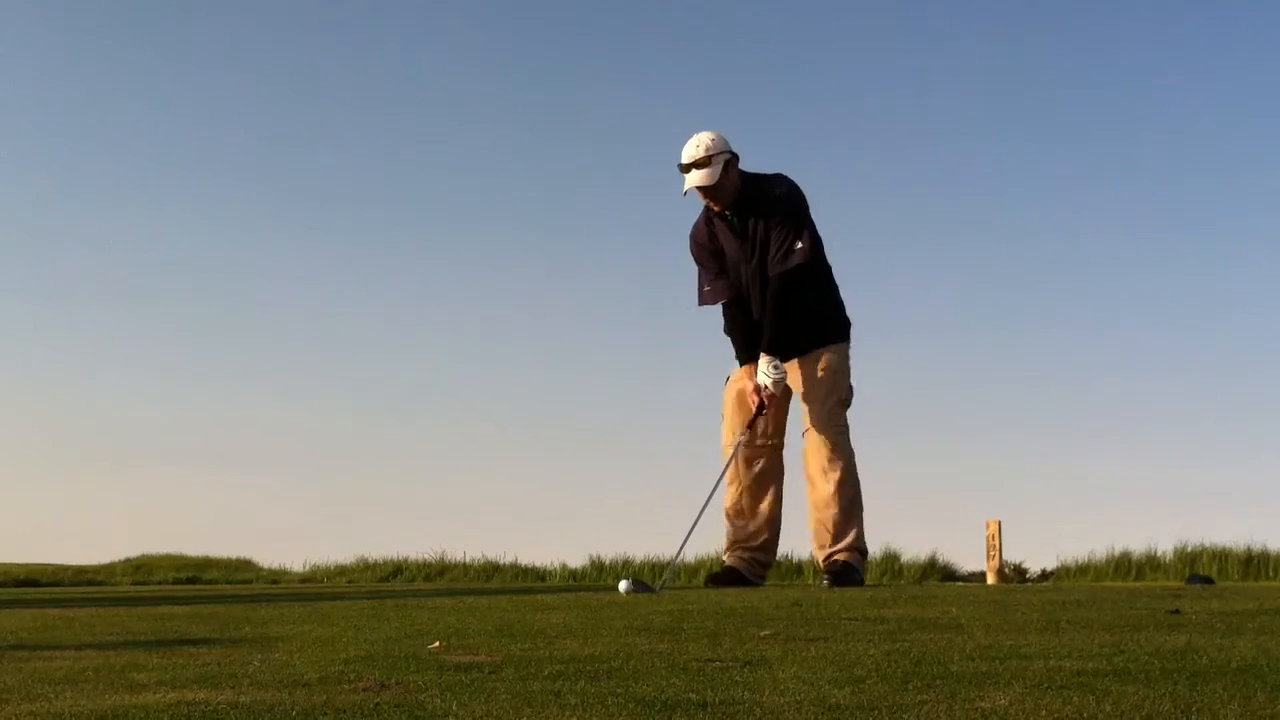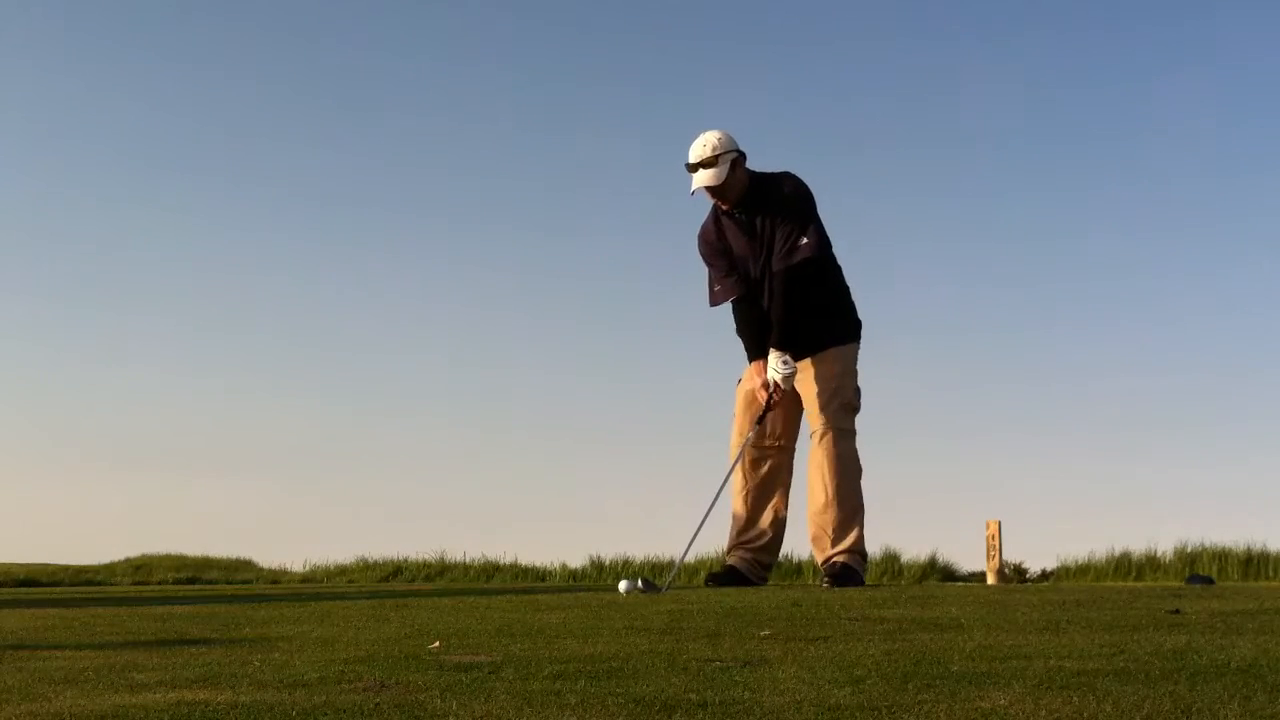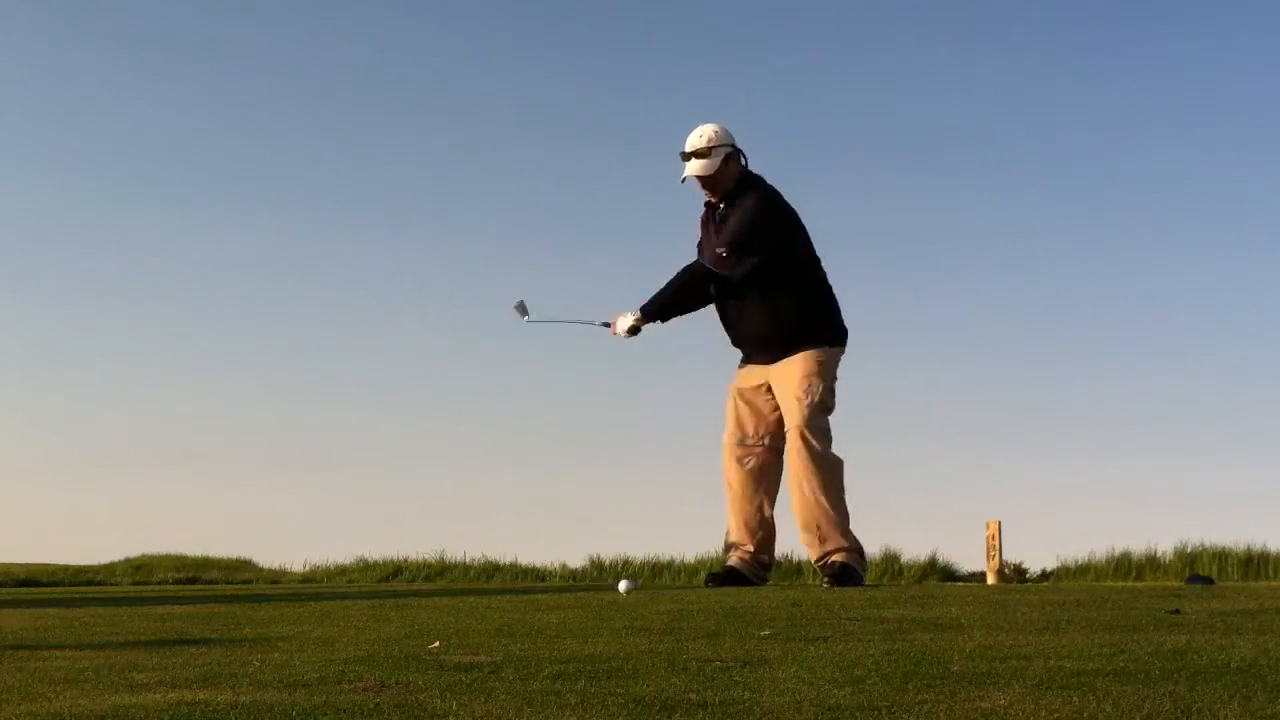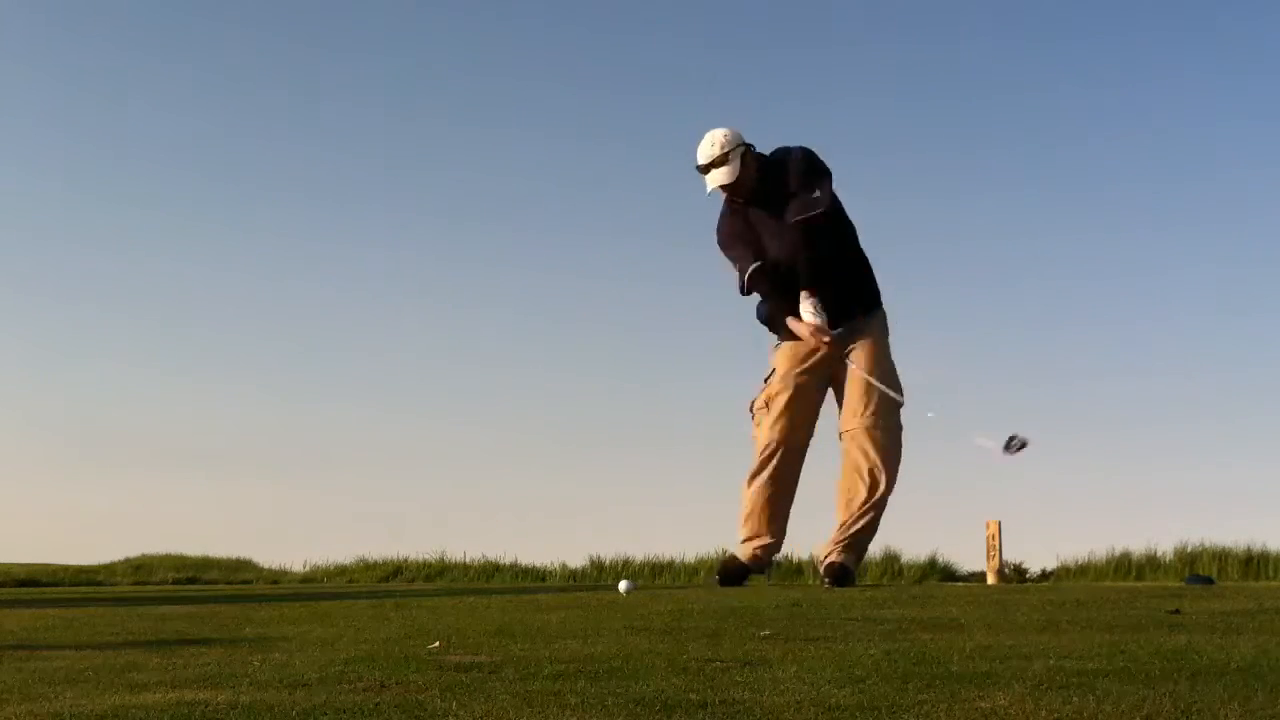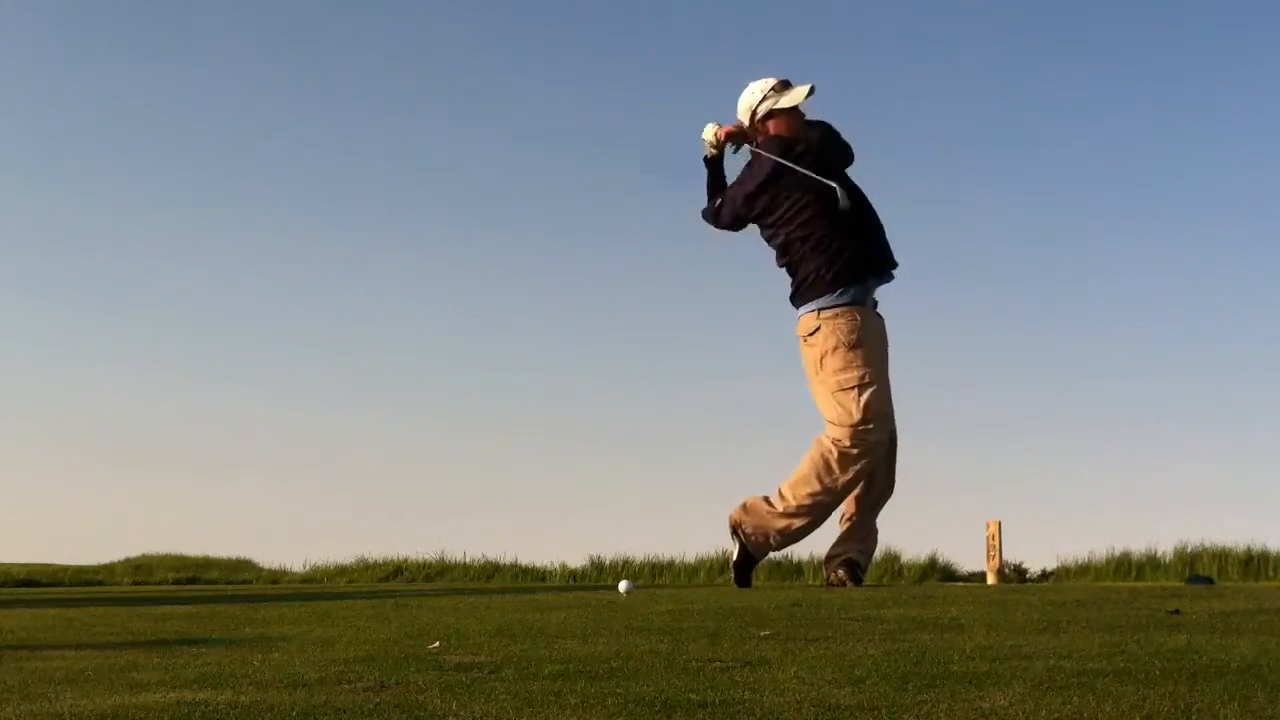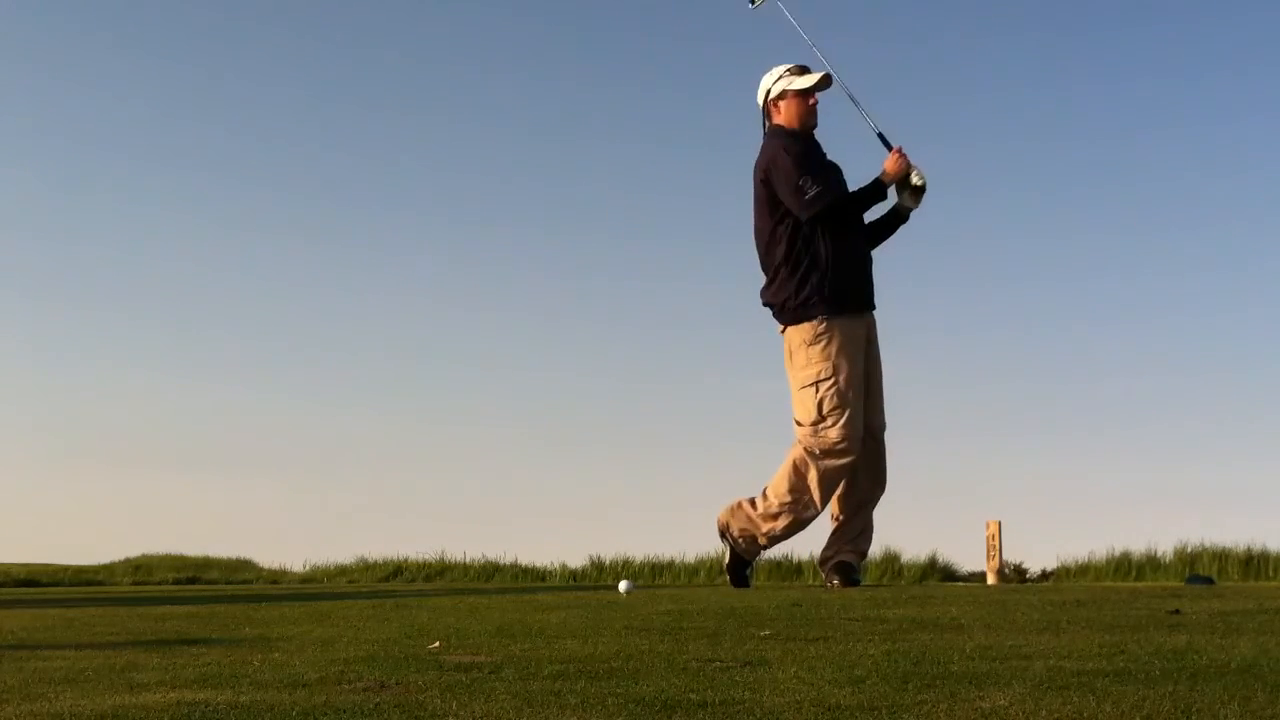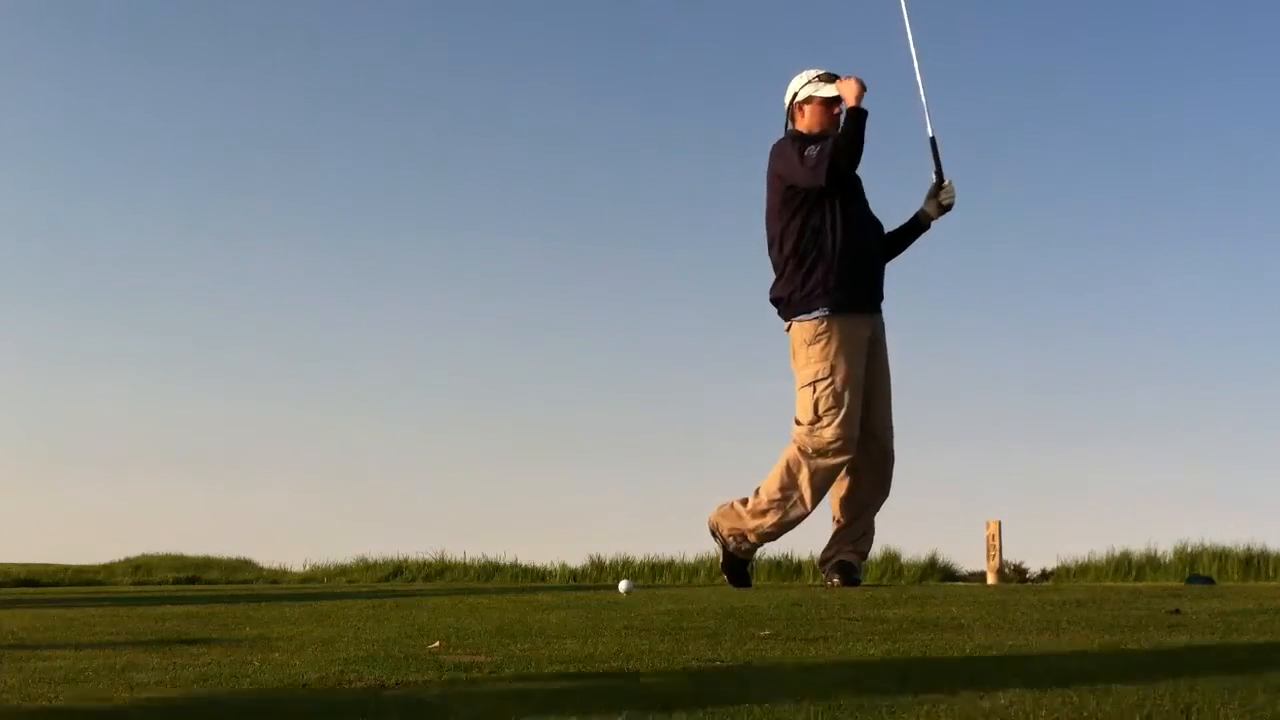
dt=0.7s
person 1, frame 1
left shoulder: (780, 196)
right shoulder: (704, 233)
left elbow: (786, 280)
right elbow: (730, 302)
left wrist: (770, 355)
right wrist: (748, 365)
left hip: (816, 339)
right hip: (756, 348)
left knee: (825, 435)
right knee: (745, 447)
left ankle: (843, 557)
right ankle: (747, 560)
person 1, frame 2
left shoulder: (788, 193)
right shoulder: (712, 232)
left elbow: (793, 275)
right elbow: (741, 299)
left wrist: (781, 350)
right wrist: (757, 359)
left hip: (825, 339)
right hip: (765, 350)
left knee: (830, 435)
right knee: (754, 444)
left ankle: (842, 558)
right ankle: (749, 559)
person 1, frame 3
left shoulder: (759, 204)
right shoulder: (714, 213)
left elbow: (708, 272)
right elbow: (707, 283)
left wrist: (644, 314)
right wrist: (652, 315)
left hip: (805, 342)
right hip: (757, 353)
left knee: (804, 435)
right knee: (744, 448)
left ankle: (838, 555)
right ankle: (748, 558)
person 1, frame 4
left shoulder: (797, 166)
right shoulder: (732, 220)
left elbow: (815, 224)
right elbow: (759, 278)
left wrist: (802, 273)
right wrist: (796, 311)
left hip: (860, 321)
right hip: (801, 334)
left knee: (874, 436)
right knee: (777, 440)
left ankle: (841, 555)
right ankle: (751, 551)
person 1, frame 5
left shoulder: (751, 182)
right shoulder: (812, 149)
left elbow: (715, 214)
right elbow: (834, 144)
left wrist: (714, 154)
right wrist: (747, 133)
left hip: (840, 311)
right hip: (839, 312)
left knee: (877, 439)
right knee: (855, 434)
left ankle: (851, 556)
right ankle: (758, 528)
person 1, frame 6
left shoulder: (817, 162)
right shoulder: (781, 154)
left elbow: (852, 239)
right elbow: (824, 212)
left wrist: (901, 207)
right wrist: (883, 179)
left hip: (854, 314)
right hip: (816, 318)
left knee: (867, 442)
right knee: (830, 439)
left ankle: (844, 558)
right ankle: (745, 531)
person 1, frame 7
left shoulder: (836, 178)
right shoulder: (790, 153)
left elbow: (874, 249)
right elbow: (841, 160)
left wrist: (927, 214)
right wrist: (858, 105)
left hip: (864, 317)
right hip: (822, 318)
left knee: (874, 446)
right knee: (827, 439)
left ankle: (845, 558)
right ankle: (738, 529)
